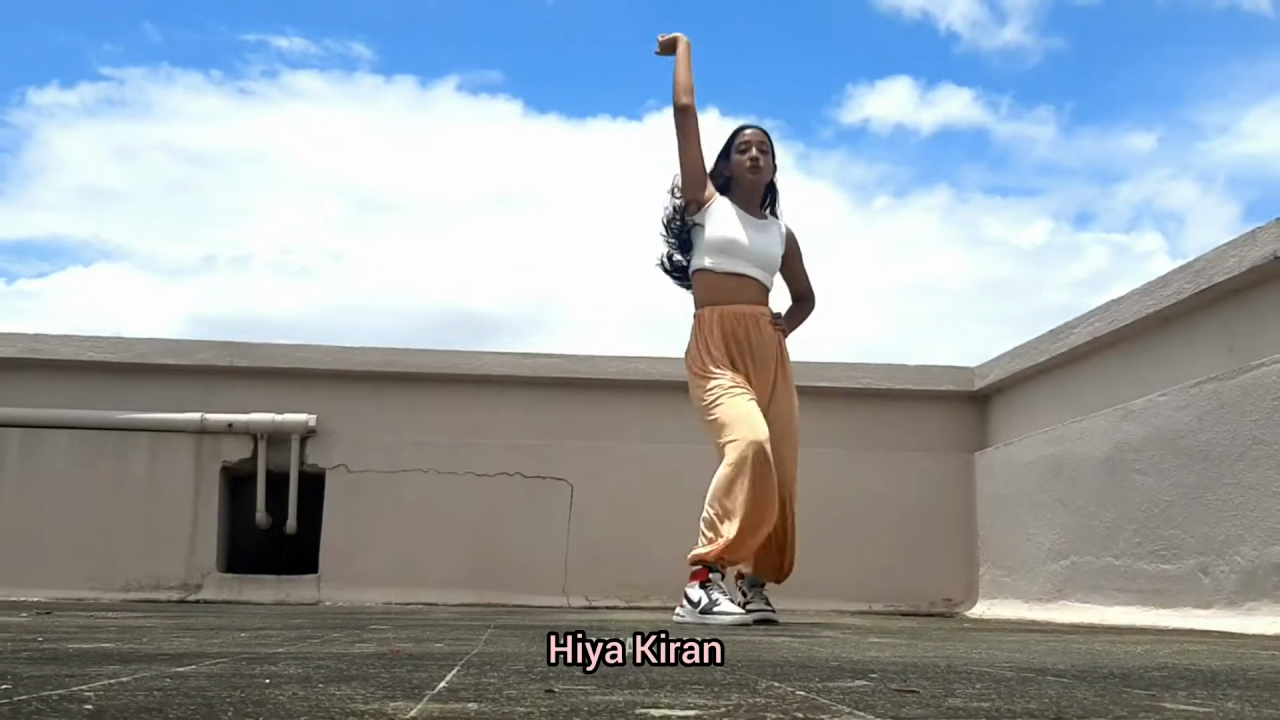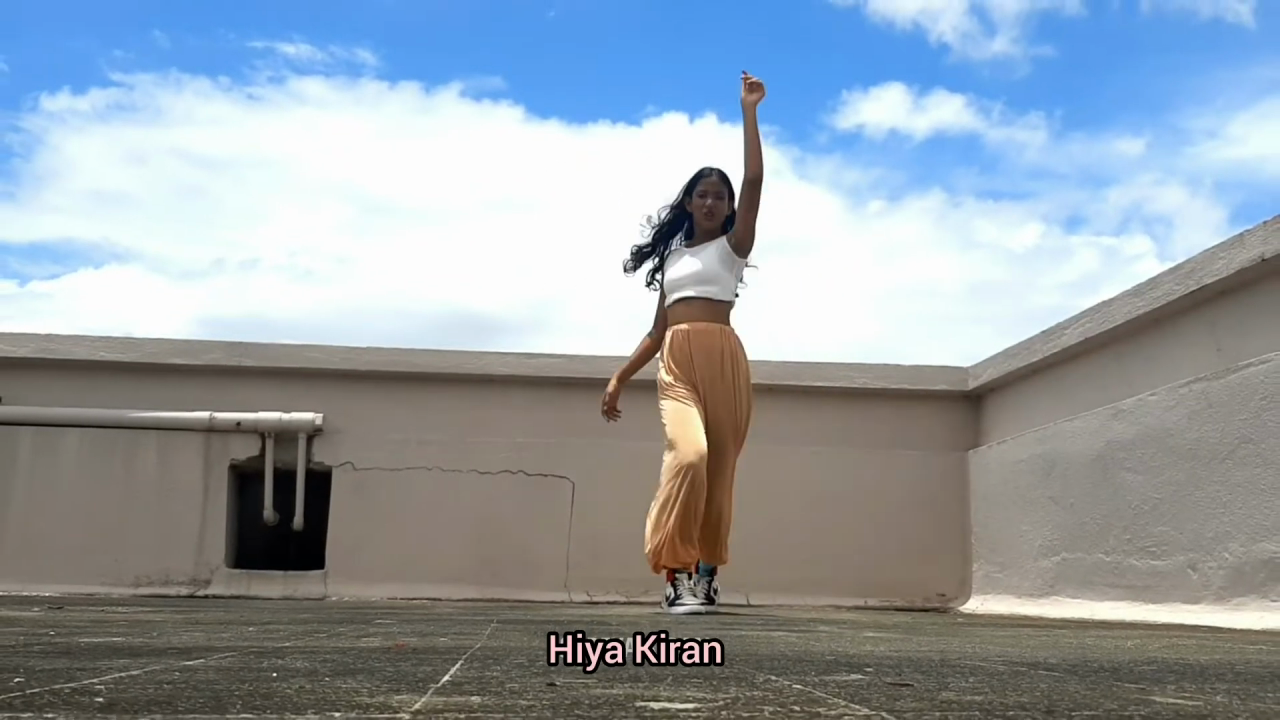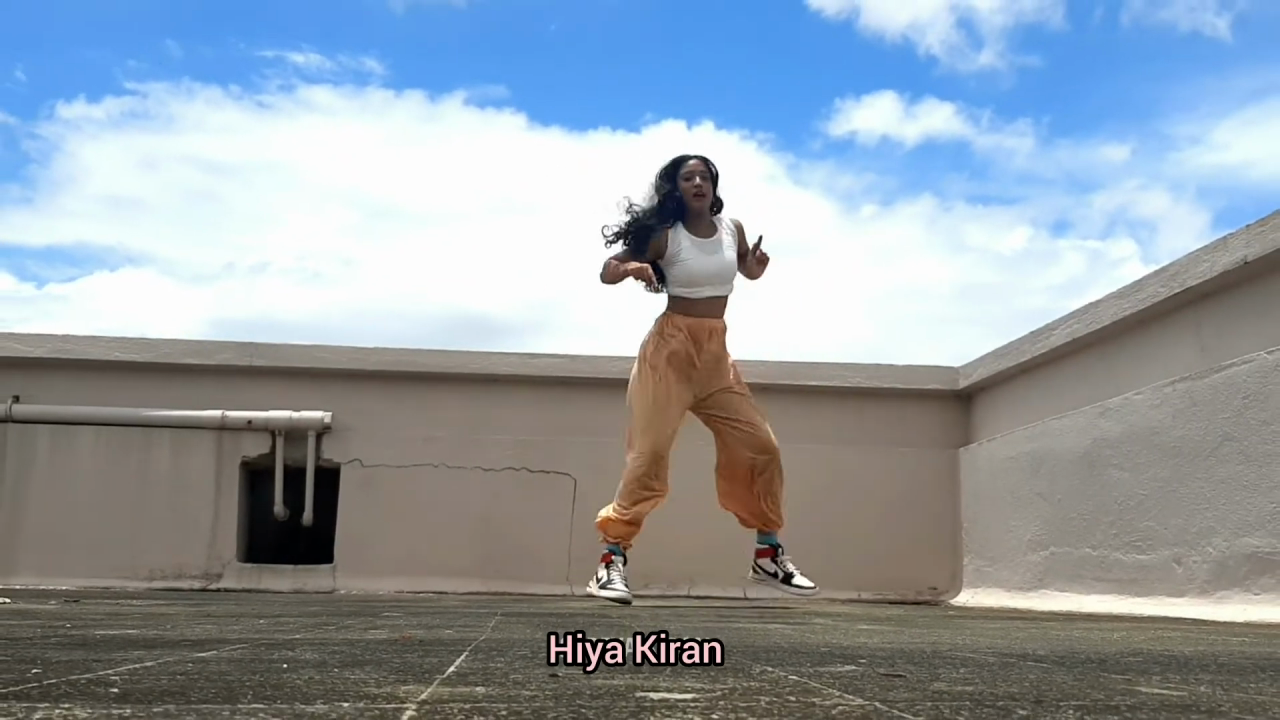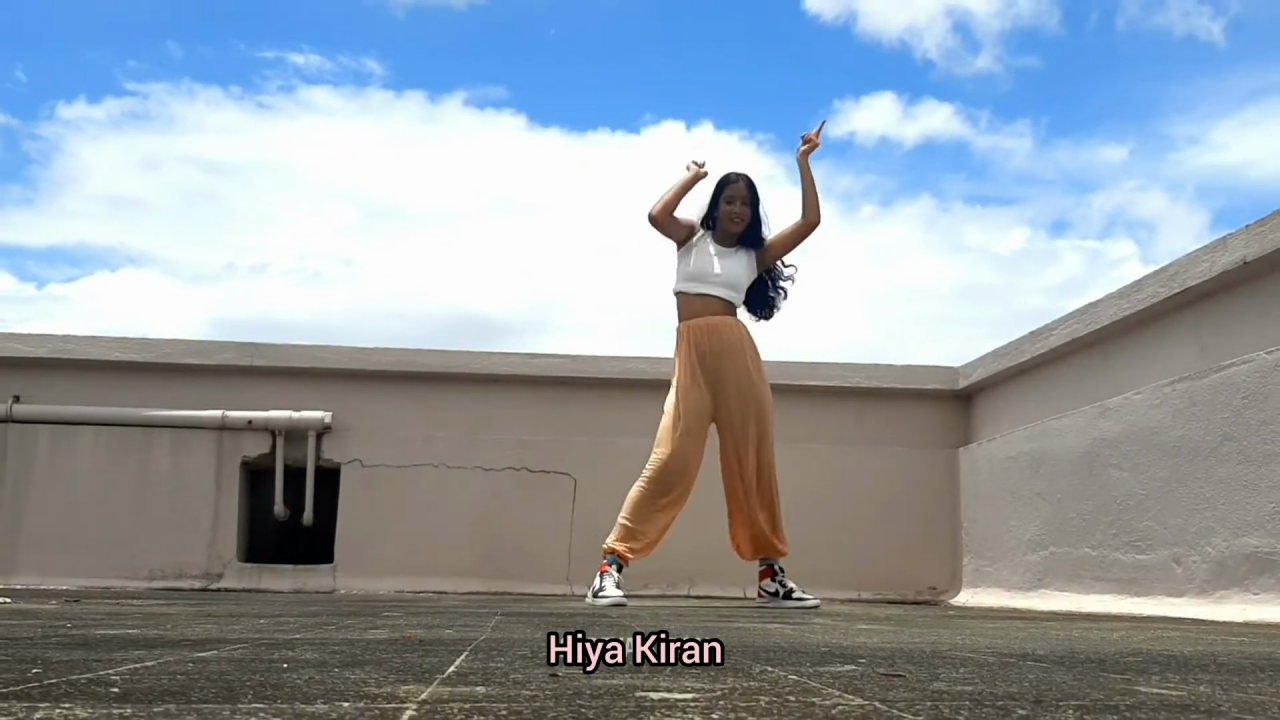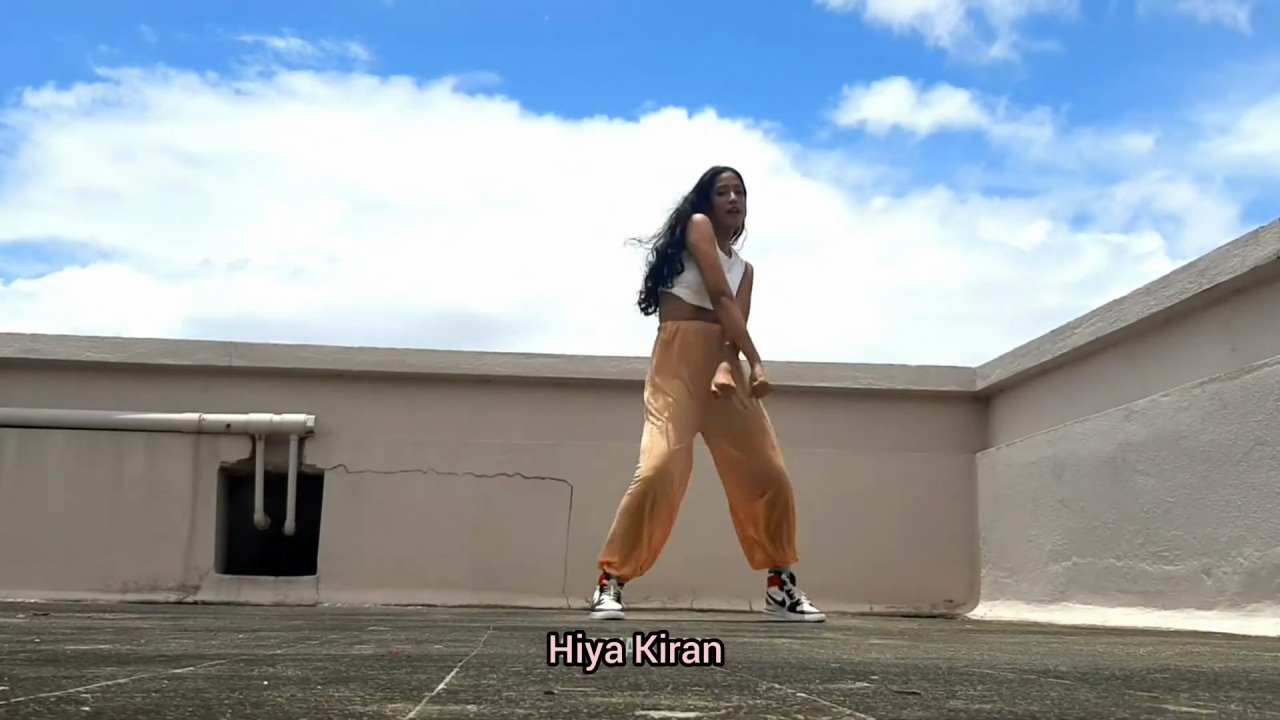
dt=1s
person 1, frame 1
left shoulder: (781, 234)
right shoulder: (705, 200)
left elbow: (805, 296)
right elbow: (683, 111)
left wrist: (782, 326)
right wrist: (682, 50)
left hip: (766, 350)
right hip: (713, 347)
left knee: (776, 471)
right knee: (748, 446)
left ankle: (754, 584)
right ankle: (704, 580)
person 1, frame 2
left shoulder: (734, 244)
right shoulder: (669, 257)
left elbow: (756, 184)
right elbow: (659, 328)
left wrist: (747, 114)
right wrist: (620, 380)
left hip: (724, 357)
right hip: (677, 365)
left knee: (717, 469)
right knee: (688, 455)
left ankle: (705, 571)
right ankle: (678, 574)
person 1, frame 3
left shoulder: (733, 231)
right shoulder: (665, 236)
right elbow: (609, 270)
left wrist: (756, 266)
right wrist: (633, 267)
left hip: (715, 357)
right hip: (669, 352)
left knee: (759, 447)
right knee: (650, 449)
left ankle: (769, 555)
right ankle: (611, 559)
person 1, frame 4
left shoulder: (755, 255)
right shoulder: (691, 234)
left elbow: (810, 222)
right elbow: (657, 217)
left wrist: (803, 162)
right wrist: (688, 178)
left hip: (740, 355)
right hip: (691, 354)
left knee: (752, 465)
right knee: (671, 462)
left ankle: (771, 574)
right ankle: (611, 565)
person 1, frame 5
left shoulder: (746, 267)
right shoulder: (698, 224)
left elbow: (736, 319)
right elbow: (722, 297)
left wrist: (730, 367)
right wrist: (757, 361)
left hip: (724, 363)
right hip: (677, 362)
left knee: (768, 473)
right knee: (660, 469)
left ankle: (781, 586)
right ankle: (610, 580)
